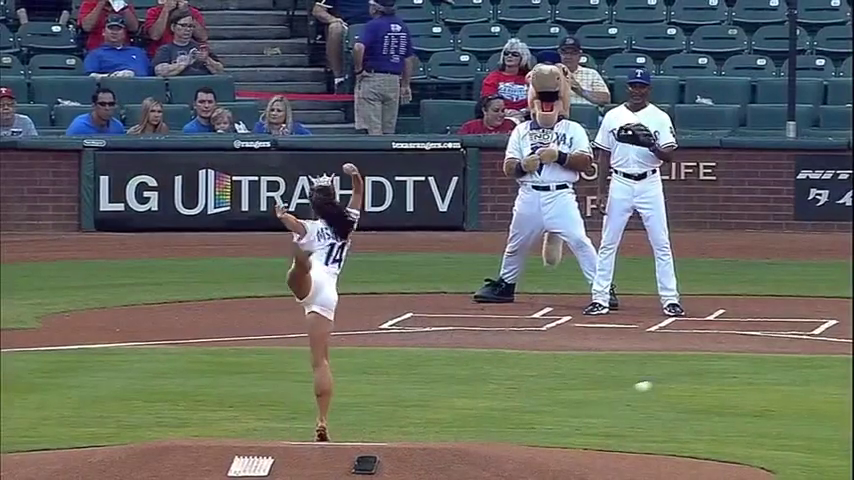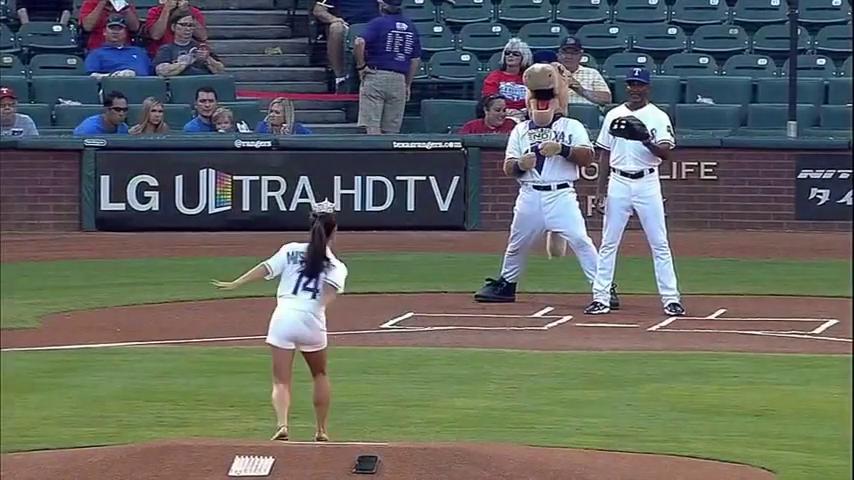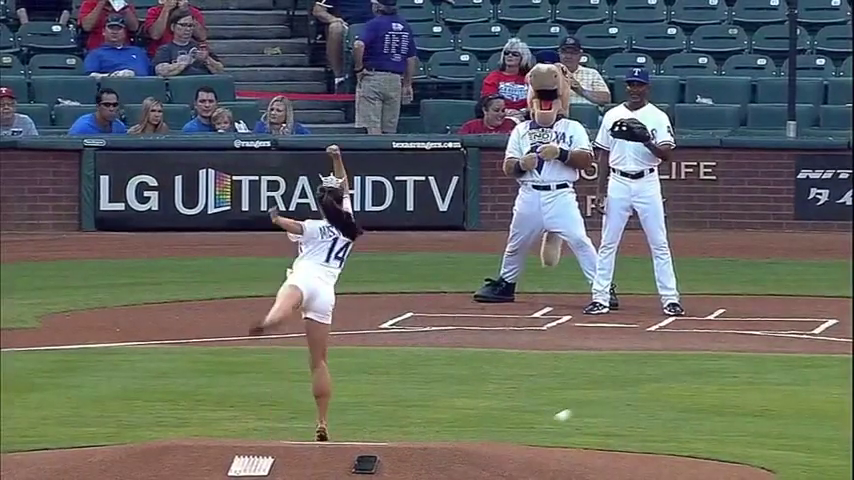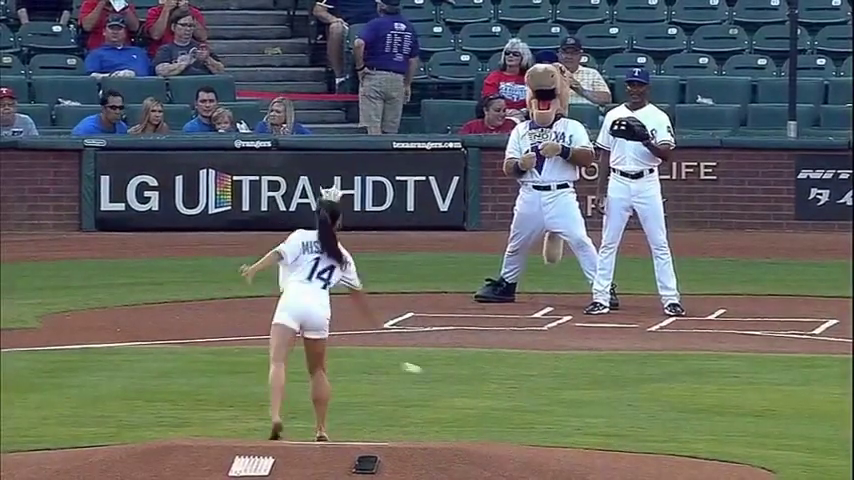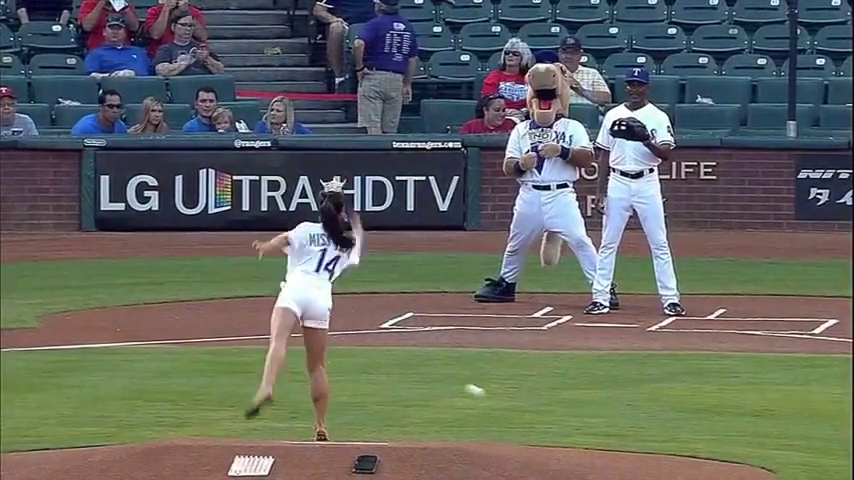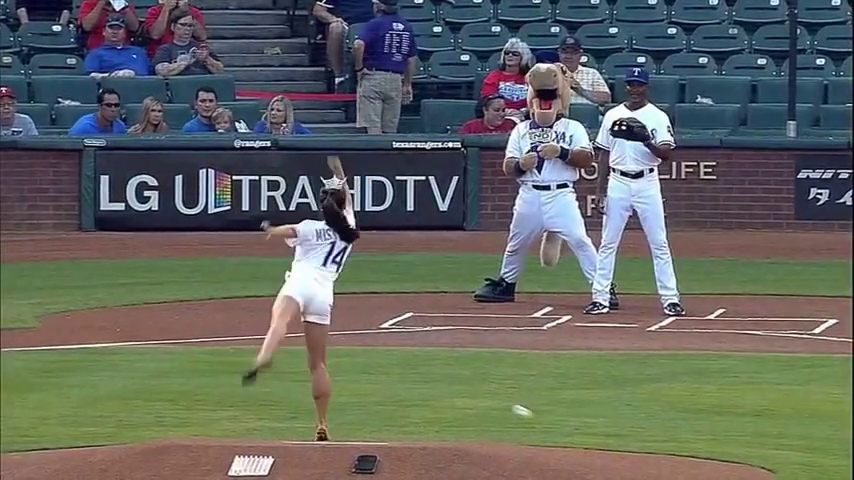
dt=0.5s
person 1, frame 1
left shoulder: (311, 229)
right shoulder: (345, 223)
left elbow: (297, 224)
right elbow: (359, 195)
left wrist: (284, 216)
right wrist: (355, 174)
left hip: (310, 283)
right hip: (328, 294)
right knee: (320, 361)
right ankle: (322, 422)
person 1, frame 2
left shoulder: (291, 250)
right shoulder: (336, 266)
left elbow: (263, 269)
right elbow: (331, 289)
left wrist: (234, 284)
right wrist: (319, 309)
left hip: (284, 318)
right hip: (311, 324)
left knee: (281, 383)
right knee: (320, 377)
left ankle: (282, 426)
right ankle: (321, 431)
person 1, frame 3
left shoulder: (315, 227)
right shoulder: (348, 225)
left elbow: (295, 226)
right elbow: (345, 187)
left wrist: (277, 219)
right wrist: (337, 158)
left hip: (302, 280)
right hip: (325, 293)
left knee: (284, 305)
right knee: (318, 362)
left ankle: (268, 321)
right ankle: (322, 425)
person 1, frame 4
left shoulder: (300, 237)
right shoulder: (342, 255)
left elbow: (278, 254)
right elbow: (356, 291)
left wrist: (252, 269)
right wrist: (369, 315)
left hip: (292, 303)
right hip: (318, 310)
left knee: (277, 361)
right knee: (318, 371)
left ankle: (275, 417)
right ankle: (321, 431)
person 1, frame 5
left shoulder: (305, 229)
right shoulder: (348, 242)
left elbow: (286, 239)
right elbow: (357, 238)
left wrist: (266, 246)
right wrist: (357, 227)
left hip: (294, 291)
right hip: (320, 302)
left knee: (277, 342)
right knee: (316, 367)
left ankle: (265, 390)
right ankle: (321, 427)
person 1, frame 6
left shoulder: (312, 227)
right shoulder: (348, 228)
left elbow: (289, 231)
right elbow: (347, 200)
left wrist: (272, 228)
right wrist: (340, 172)
left hip: (298, 285)
right hip: (322, 296)
left knee: (278, 325)
right knee: (318, 365)
left ankle: (262, 360)
right ankle: (321, 426)
person 2, frame 1
left shoulder: (660, 118)
right shoulder: (612, 116)
left elbow: (669, 156)
right elbow: (604, 155)
left wrist: (653, 147)
right wrist: (601, 191)
left hip: (650, 185)
right hip: (620, 185)
left knee: (661, 245)
right knee: (608, 244)
left ankle: (670, 299)
right ankle: (599, 299)
person 2, frame 2
left shoulder: (659, 117)
right shoulder: (613, 115)
left elbow: (665, 152)
right elbow: (605, 154)
left wrist: (646, 140)
right wrist: (600, 189)
left hip: (647, 184)
right hip: (618, 184)
left knee: (659, 244)
right knee: (608, 243)
left ankle: (670, 298)
right ankle: (600, 298)
person 2, frame 3
left shoulder: (658, 117)
right shoulder: (612, 115)
left elbow: (667, 154)
right elbow: (604, 154)
left wrist: (648, 142)
right wrist: (600, 189)
left hip: (647, 184)
right hip: (618, 184)
left knee: (659, 244)
right knee: (608, 243)
left ankle: (670, 299)
right ankle: (600, 298)
person 2, frame 4
left shoulder: (659, 117)
right shoulder: (612, 115)
left elbow: (666, 154)
right elbow: (605, 154)
left wrist: (646, 141)
right wrist: (600, 189)
left hip: (647, 184)
right hip: (618, 184)
left knee: (659, 243)
right knee: (608, 243)
left ankle: (670, 299)
right ankle: (600, 298)
person 2, frame 5
left shoulder: (658, 117)
right shoulder: (612, 115)
left elbow: (666, 154)
right elbow: (605, 154)
left wrist: (647, 142)
right wrist: (600, 189)
left hip: (647, 184)
right hip: (618, 184)
left knee: (659, 244)
right knee: (608, 243)
left ankle: (670, 298)
right ankle: (600, 298)
person 2, frame 6
left shoulder: (658, 117)
right shoulder: (612, 115)
left elbow: (667, 154)
right elbow: (604, 154)
left wrist: (648, 142)
right wrist: (599, 189)
left hip: (647, 184)
right hip: (618, 184)
left knee: (659, 243)
right knee: (608, 243)
left ankle: (670, 298)
right ankle: (600, 298)
person 3, frame 1
left shoulder: (572, 128)
right shoulder: (523, 126)
left elbow: (585, 161)
right elbow: (508, 168)
left wrist: (559, 155)
right wrist: (524, 163)
left hip: (561, 195)
right hip: (528, 195)
left knee: (578, 237)
right knee: (517, 243)
right ankle: (504, 284)
person 3, frame 2
left shoulder: (572, 126)
right shoulder: (520, 129)
left elbow: (587, 157)
right elbow: (508, 168)
left wrist: (562, 148)
right wrist: (520, 165)
left hip: (561, 195)
right hip: (529, 195)
left knee: (579, 239)
right knee: (517, 243)
right ankle: (506, 284)
person 3, frame 3
left shoulder: (572, 127)
right shoulder: (521, 129)
left elbow: (586, 159)
right elbow: (507, 167)
left wrist: (560, 153)
right wrist: (521, 164)
left hip: (560, 195)
right hip: (528, 196)
left knee: (578, 240)
right knee: (516, 243)
right ankle: (504, 284)
person 3, frame 4
left shoulder: (572, 126)
right shoulder: (521, 129)
left elbow: (588, 157)
right elbow: (508, 167)
left wrist: (562, 149)
right wrist: (520, 164)
left hip: (561, 196)
right hip: (529, 197)
left knee: (579, 240)
right knee: (517, 244)
right ankle: (505, 285)
person 3, frame 5
left shoulder: (572, 127)
right shoulder: (521, 130)
left elbow: (587, 158)
right elbow: (508, 167)
left wrist: (561, 151)
right wrist: (521, 165)
left hip: (560, 196)
right hip: (529, 196)
left knee: (579, 240)
right knee: (516, 244)
left ankle: (604, 289)
right ankle: (505, 285)
person 3, frame 6
left shoulder: (572, 127)
right shoulder: (521, 129)
left elbow: (587, 159)
right elbow: (508, 166)
left wrist: (561, 151)
right wrist: (520, 165)
left hip: (560, 195)
right hip: (529, 195)
left knee: (579, 240)
right knee: (517, 243)
left ankle: (604, 288)
right ankle: (504, 284)
person 4, frame 1
left shoulder: (374, 25)
right shoulder: (402, 26)
left elbow: (359, 47)
right elbow: (409, 59)
left wrist: (358, 70)
right wrist: (405, 85)
left hip: (372, 79)
right hip: (393, 81)
left knee: (374, 128)
right knee: (388, 131)
person 4, frame 2
left shoulder: (378, 23)
right shoulder: (411, 27)
left elbow: (359, 42)
right elbow: (415, 59)
left wrist: (361, 65)
right wrist: (407, 84)
left hip: (376, 76)
right hip: (399, 80)
left knee: (371, 126)
right knee: (392, 130)
person 4, frame 3
left shoulder: (375, 24)
right shoulder: (405, 26)
left elbow: (359, 45)
right elbow: (411, 59)
left wrist: (359, 68)
right wrist: (407, 84)
left hip: (373, 78)
right hip: (395, 80)
left knee: (372, 126)
right knee: (389, 130)
person 4, frame 4
left shoulder: (377, 23)
right shoulder: (409, 27)
left elbow: (358, 44)
right elbow: (414, 59)
left wrist: (360, 67)
right wrist: (407, 84)
left hip: (375, 77)
right hip: (397, 80)
left knee: (373, 127)
right knee: (391, 130)
person 4, frame 5
left shoulder: (376, 23)
right shoulder: (408, 27)
left elbow: (359, 44)
right elbow: (413, 59)
left wrist: (359, 67)
right wrist: (407, 84)
left hip: (374, 77)
right hip: (396, 80)
left knee: (373, 126)
right knee: (390, 130)
person 4, frame 6
left shoulder: (375, 23)
right shoulder: (406, 26)
left elbow: (358, 45)
right elbow: (412, 59)
left wrist: (359, 68)
right wrist: (407, 84)
left hip: (373, 77)
right hip: (396, 80)
left knee: (373, 127)
right knee: (390, 130)
